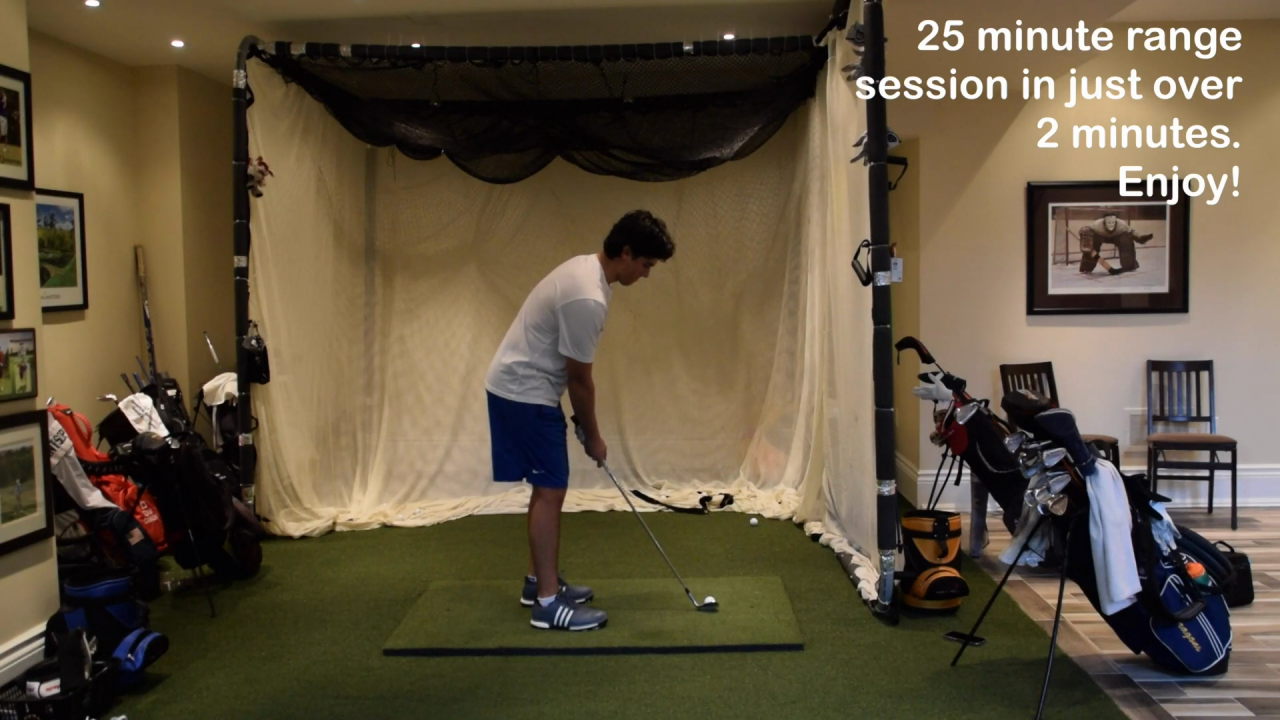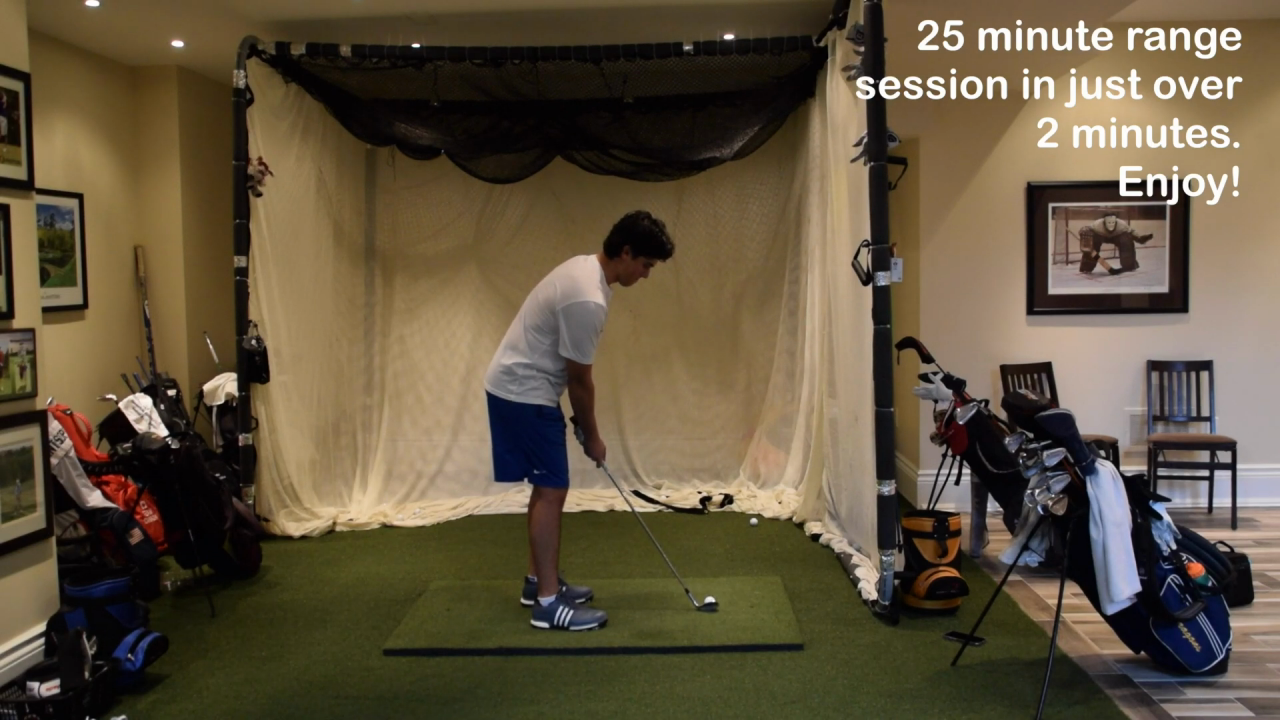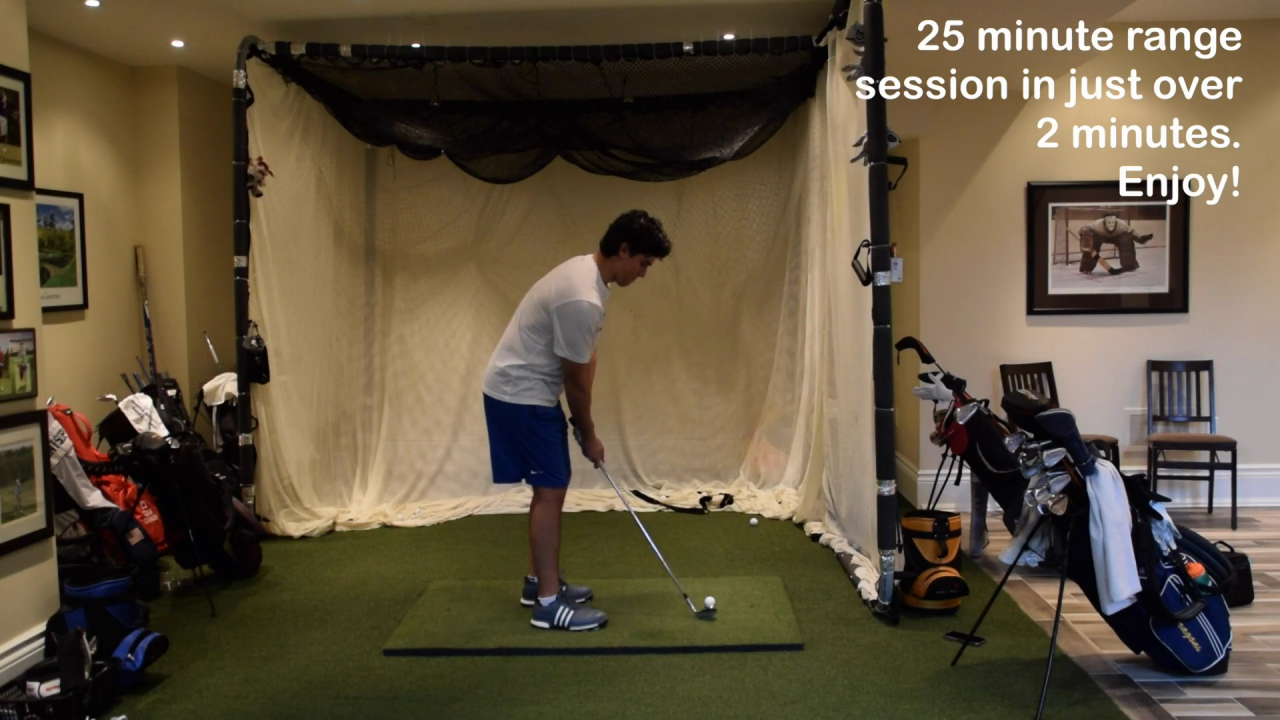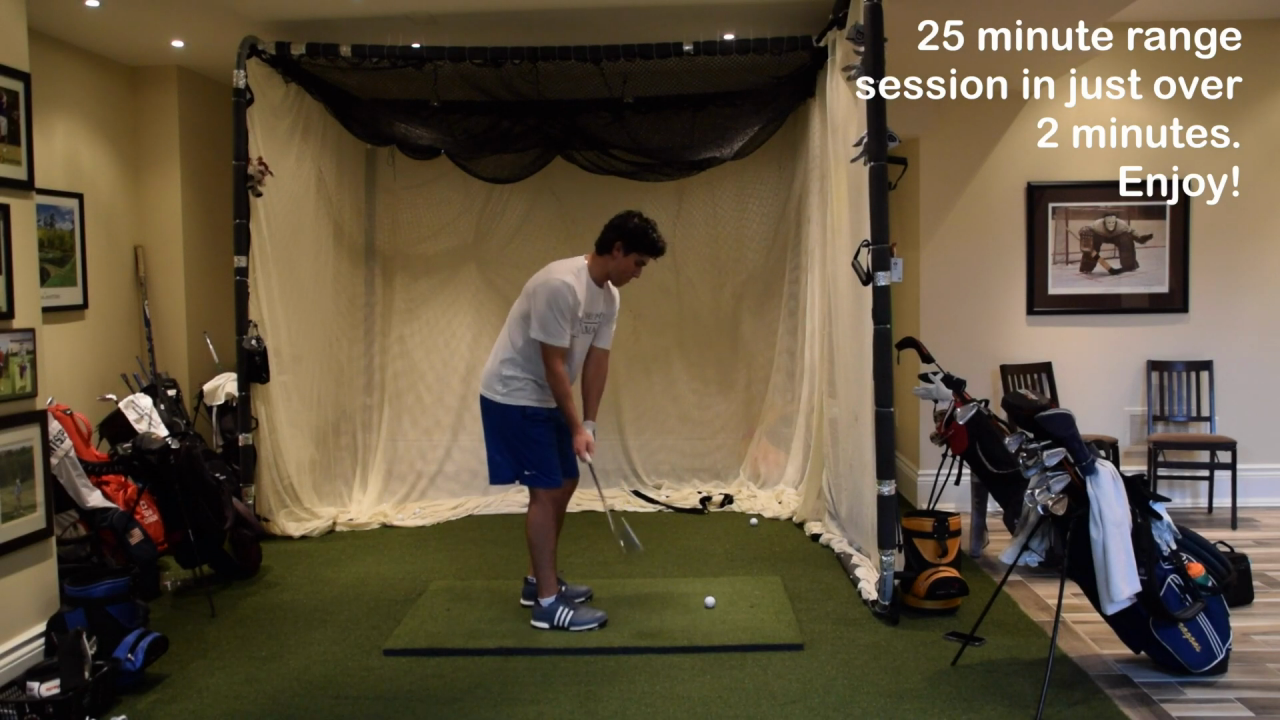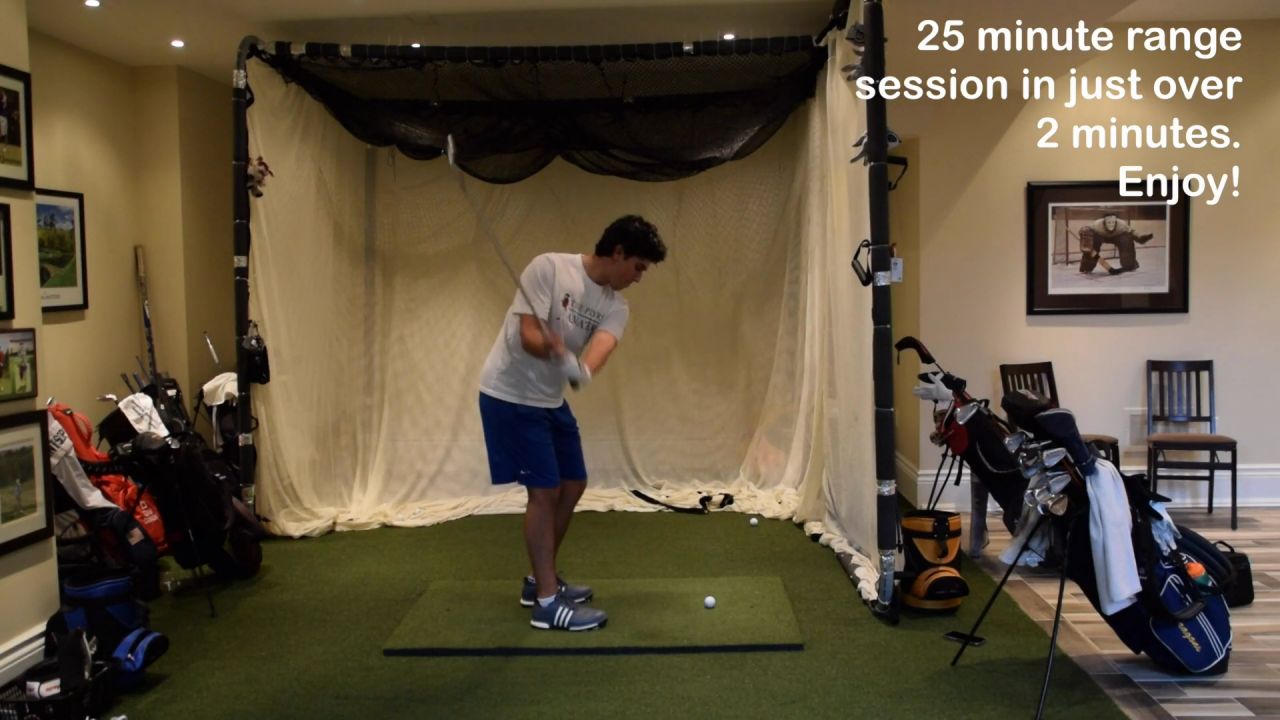
dt=0.2s
person 1, frame 1
left shoulder: (586, 267)
right shoulder: (588, 299)
right elbow: (579, 377)
left wrist: (585, 425)
right wrist: (593, 435)
left hip: (526, 387)
right hip: (524, 393)
left knee: (547, 488)
right knee: (550, 491)
left ankle: (538, 579)
right ankle: (548, 602)
person 1, frame 2
left shoulder: (585, 267)
right shoulder: (588, 301)
right elbow: (579, 379)
left wrist: (583, 424)
right wrist: (592, 435)
left hip: (525, 388)
right hip: (523, 393)
left knee: (547, 487)
right knee: (552, 490)
left ankle: (539, 579)
right ankle: (548, 602)
person 1, frame 3
left shoulder: (587, 271)
right shoulder: (582, 299)
left elbow: (587, 361)
right elbow: (574, 378)
left wrist: (582, 423)
right wrist: (589, 435)
left hip: (531, 391)
right hip: (519, 395)
left knee: (550, 486)
right knee: (551, 490)
left ankle: (539, 579)
right ankle: (548, 602)
person 1, frame 4
left shoulder: (609, 297)
right shoulder: (562, 285)
left elbow: (597, 363)
right elbow: (553, 365)
left wrist: (588, 423)
right wrist: (576, 427)
left hip: (542, 398)
right hip: (514, 396)
left knee: (563, 485)
right knee: (547, 491)
left ankle: (539, 580)
right ankle: (548, 602)
person 1, frame 5
left shoulder: (615, 306)
right shoulder: (550, 268)
left elbow: (601, 347)
right elbow: (527, 334)
left wrist: (581, 369)
right wrist: (552, 348)
left hip: (549, 400)
right hip: (510, 395)
left knee: (571, 486)
right knee: (545, 490)
left ankle: (539, 579)
right ankle: (547, 602)
